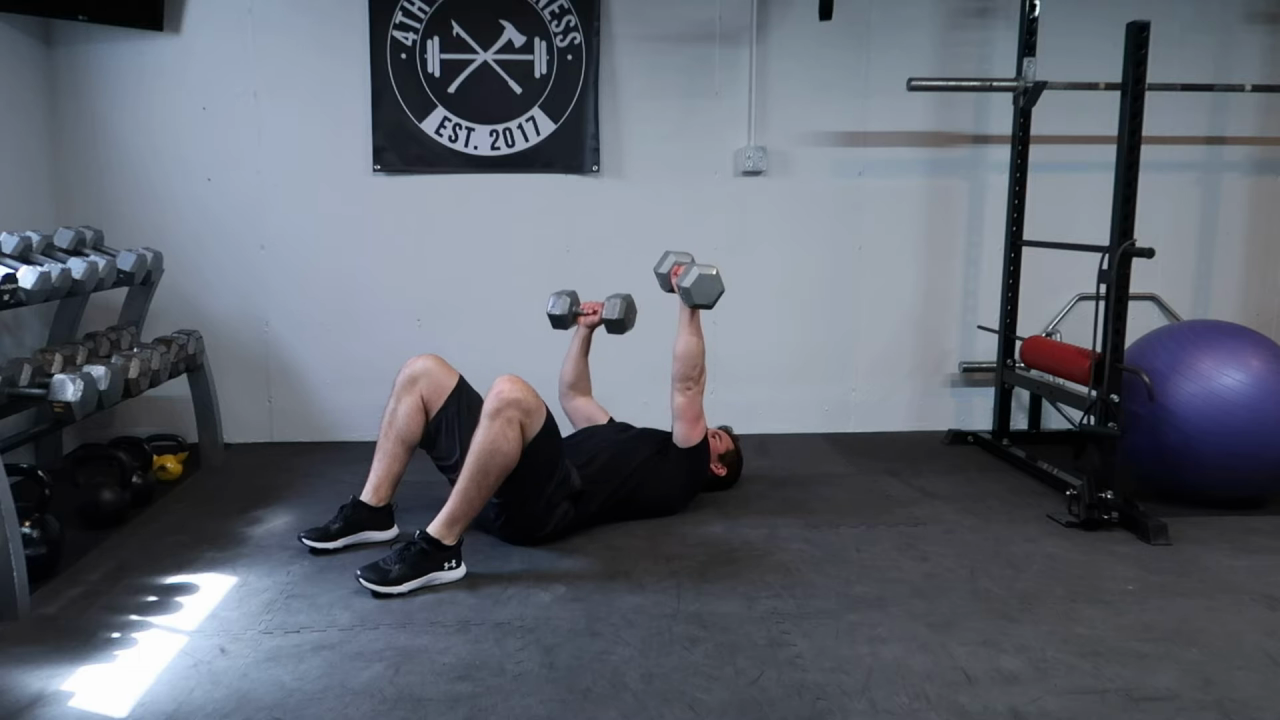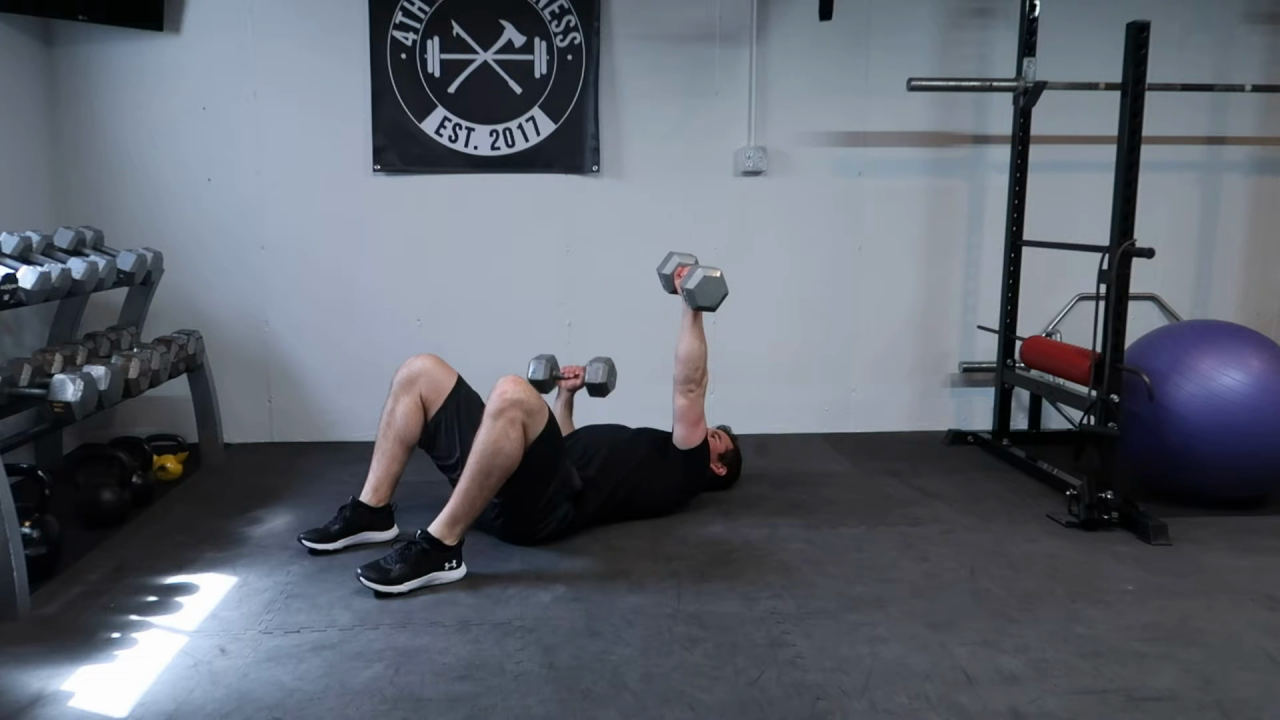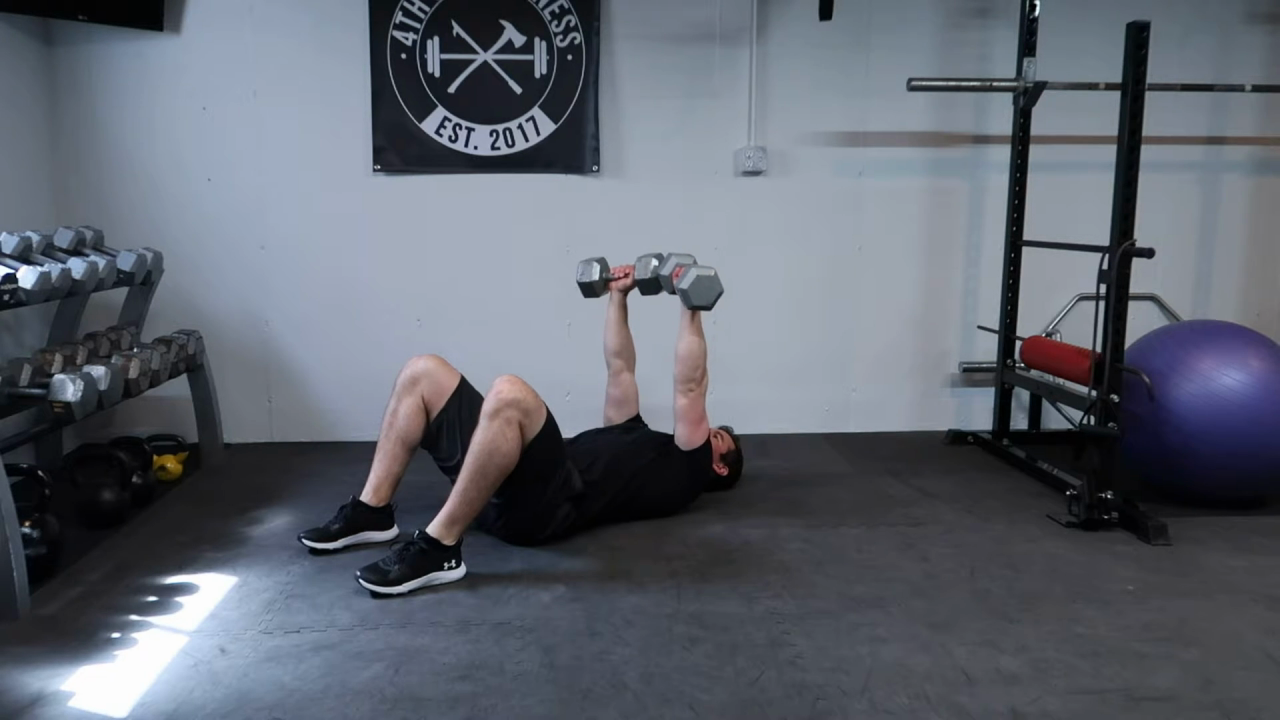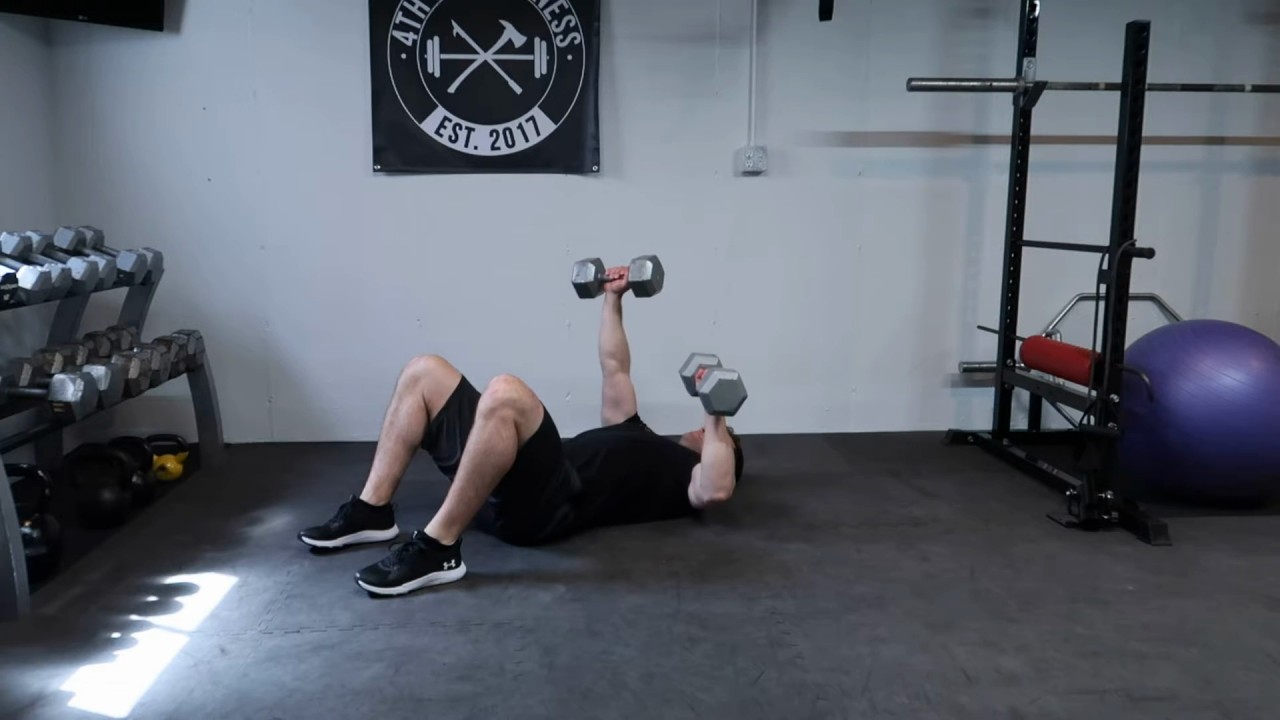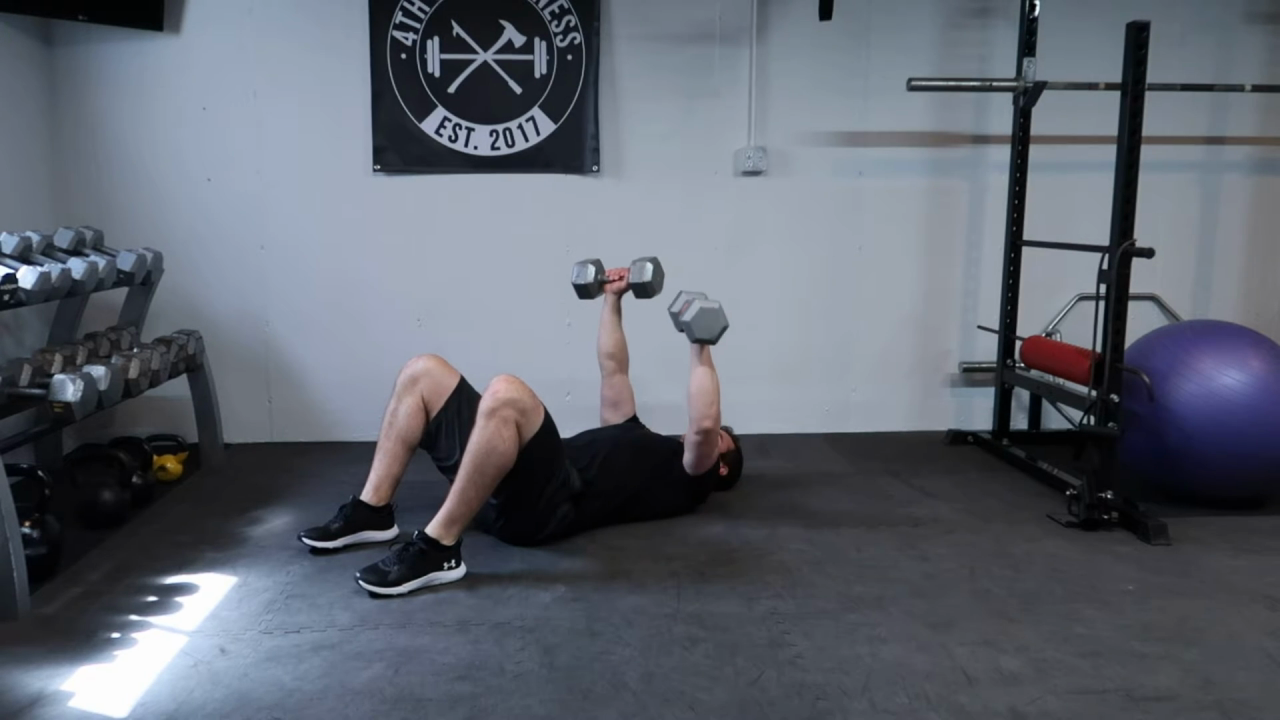
dt=1s
person 1, frame 1
left shoulder: (683, 469)
right shoulder: (638, 444)
left elbow: (687, 387)
right elbow: (574, 395)
left wrist: (689, 307)
right wrist: (583, 332)
left hip: (545, 502)
right hip: (502, 488)
left knee: (509, 392)
right knee: (423, 370)
left ankle: (438, 546)
right ankle: (372, 510)
person 1, frame 2
left shoulder: (683, 469)
right shoulder: (642, 447)
left elbow: (689, 389)
left wrist: (692, 309)
right wrist: (567, 391)
left hip: (545, 503)
right hip: (500, 488)
left knee: (513, 392)
right knee: (421, 371)
left ankle: (439, 546)
right ankle: (371, 511)
person 1, frame 3
left shoulder: (686, 470)
right shoulder: (640, 440)
left elbow: (689, 390)
right elbow: (620, 369)
left wrist: (690, 311)
right wrist: (618, 299)
left hip: (545, 503)
right hip: (502, 488)
left knee: (509, 393)
right knee: (423, 372)
left ankle: (438, 547)
right ankle: (372, 511)
person 1, frame 4
left shoulder: (687, 471)
right shoulder: (639, 437)
left elbow: (717, 492)
right elbow: (615, 369)
left wrist: (717, 417)
right wrist: (613, 300)
left hip: (546, 503)
right hip: (501, 489)
left knee: (505, 392)
right knee: (424, 372)
left ankle: (437, 546)
right ankle: (372, 510)
person 1, frame 5
left shoulder: (687, 476)
right shoulder: (639, 439)
left elbow: (702, 426)
right elbow: (614, 371)
left wrist: (700, 350)
right wrist: (612, 301)
left hip: (545, 503)
right hip: (502, 489)
left knee: (506, 393)
right knee: (424, 371)
left ankle: (437, 546)
right ankle: (372, 511)
